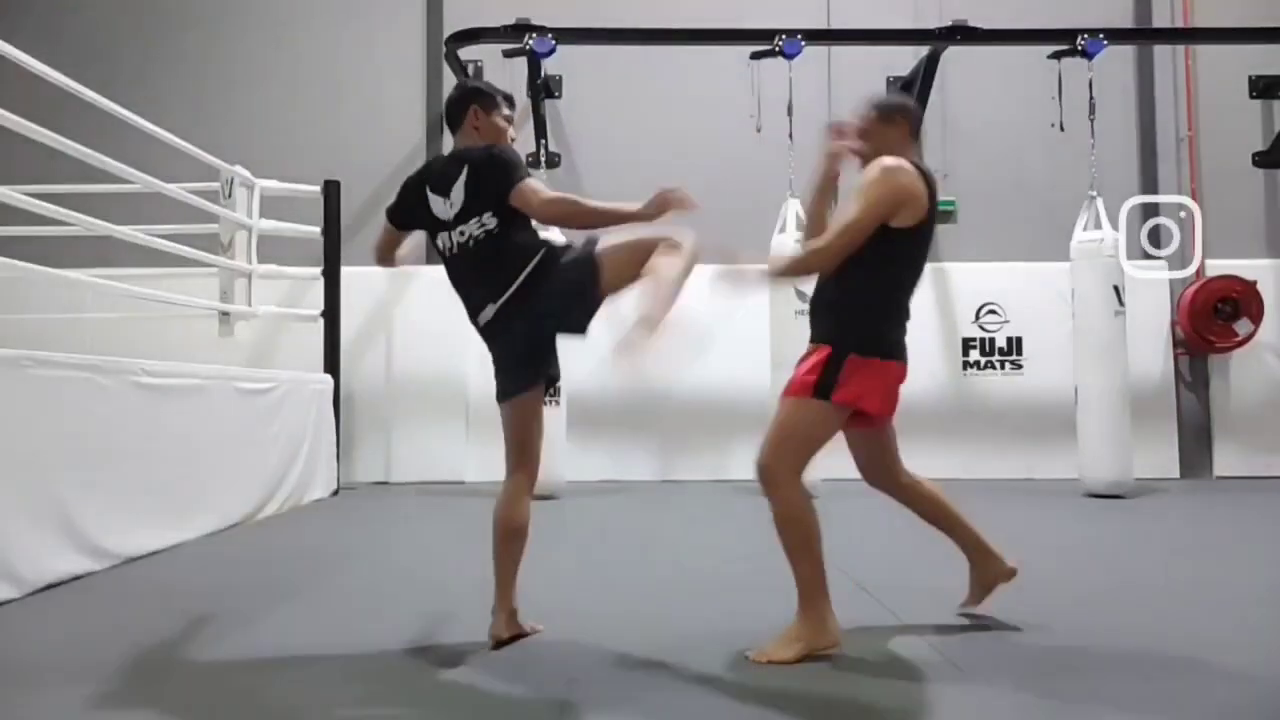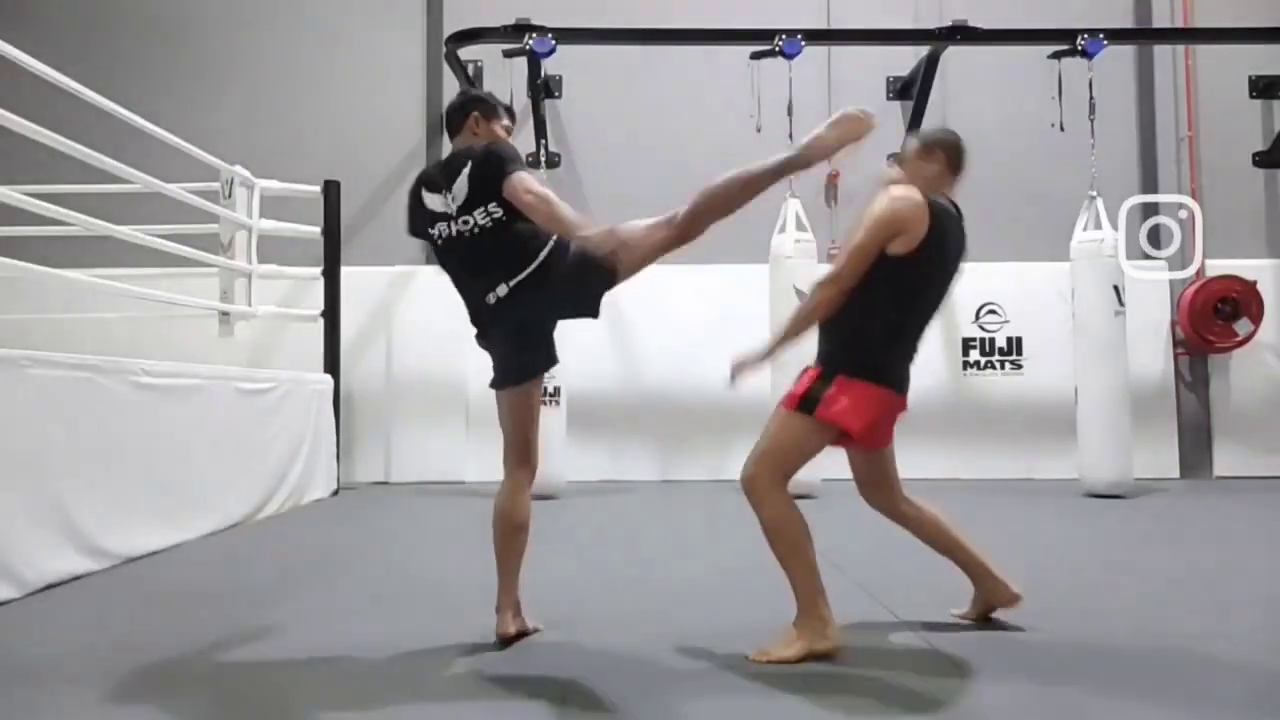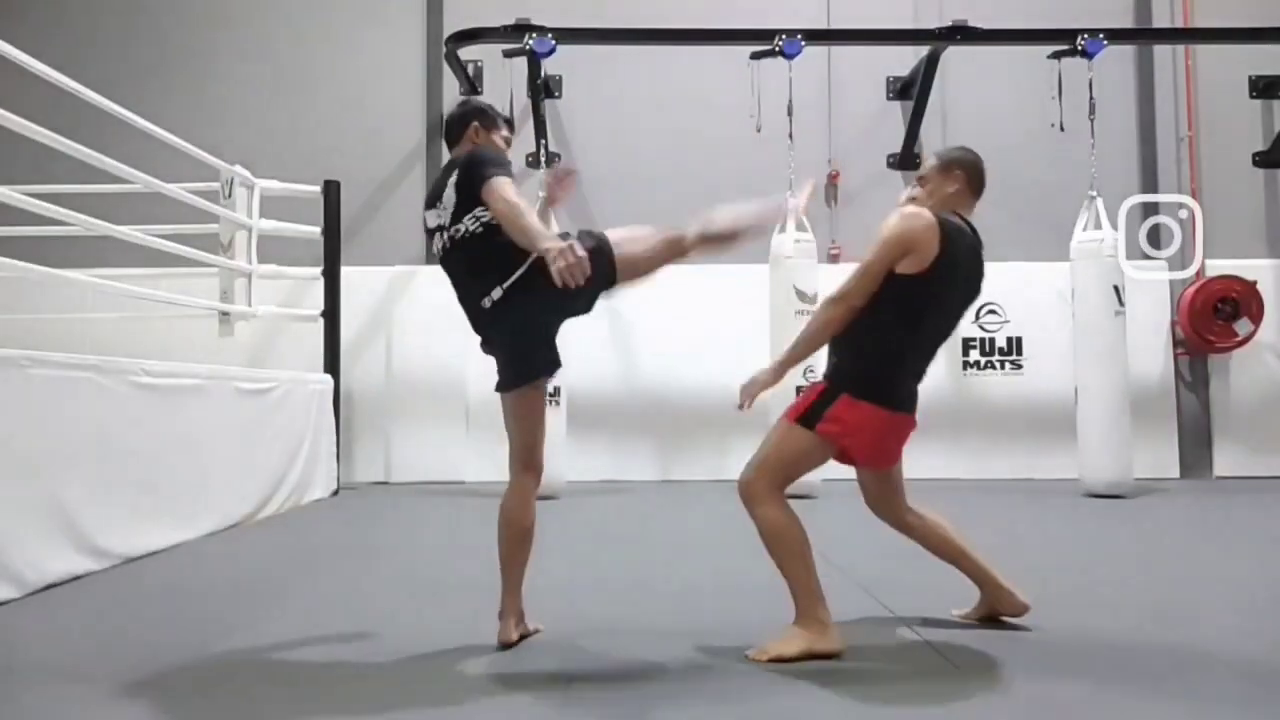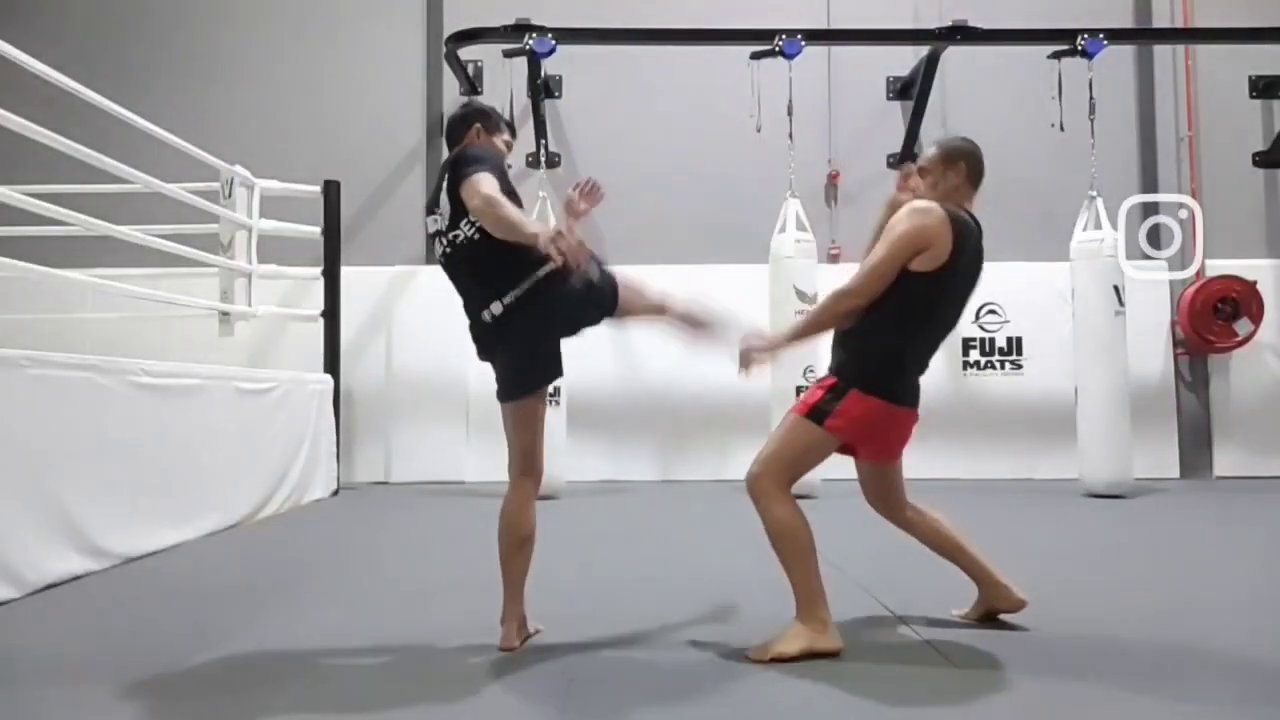
dt=0.1s
person 1, frame 1
left shoulder: (424, 184)
right shoulder: (492, 161)
left elbow: (384, 253)
right elbow: (546, 208)
right wrist: (641, 210)
left hip: (505, 326)
right hip: (544, 286)
left knee: (523, 472)
right knee: (672, 245)
left ankle: (504, 614)
right ankle: (653, 312)
person 1, frame 2
left shoulder: (420, 191)
right shoulder: (492, 159)
right elbow: (533, 199)
right wrist: (587, 235)
left hip: (500, 321)
right hip: (546, 271)
left knee: (519, 466)
right knee: (680, 221)
left ankle: (507, 612)
right ankle: (802, 152)
person 1, frame 3
left shoulder: (431, 206)
right shoulder: (482, 163)
right elbow: (505, 206)
left wrist: (539, 209)
right wrist: (549, 247)
left hip: (504, 323)
right hip: (540, 284)
left knee: (524, 471)
right knee: (678, 238)
left ankle: (510, 616)
right ankle: (789, 204)
person 1, frame 4
left shoulder: (439, 213)
right shoulder: (477, 162)
right elbow: (486, 203)
left wrist: (569, 217)
right wrist: (538, 234)
left hip: (499, 330)
right hip: (543, 285)
left knee: (525, 479)
right knee: (651, 302)
left ankle: (513, 620)
person 2, frame 1
left shoulder: (893, 174)
right shoulder: (903, 189)
left elbow: (829, 252)
right elbow: (822, 239)
left wrist: (765, 272)
right wrist: (828, 176)
left hip: (851, 350)
right hip: (877, 353)
left knee: (776, 468)
right knee: (886, 473)
left ankle: (815, 623)
right ankle: (987, 561)
person 2, frame 2
left shoulder: (902, 203)
right shoulder: (949, 230)
left elbow: (837, 285)
left wrist: (770, 346)
left hip: (847, 374)
right hip: (882, 378)
left knee: (760, 479)
right knee: (887, 497)
left ankle: (815, 624)
right ankle: (990, 585)
person 2, frame 3
left shoulder: (915, 222)
right shoulder: (967, 251)
left elbow: (845, 301)
left wrist: (777, 367)
left hip: (854, 389)
right hip: (891, 396)
left knee: (758, 485)
right knee: (894, 509)
left ankle: (814, 626)
right ankle: (998, 592)
person 2, frame 4
left shoulder: (924, 218)
right shoulder: (967, 240)
left elbow: (854, 296)
left wrist: (777, 341)
right wrist: (894, 211)
left hip: (860, 383)
right hip: (894, 392)
left knee: (766, 480)
right knee: (894, 505)
left ankle: (814, 624)
right ankle: (996, 589)
